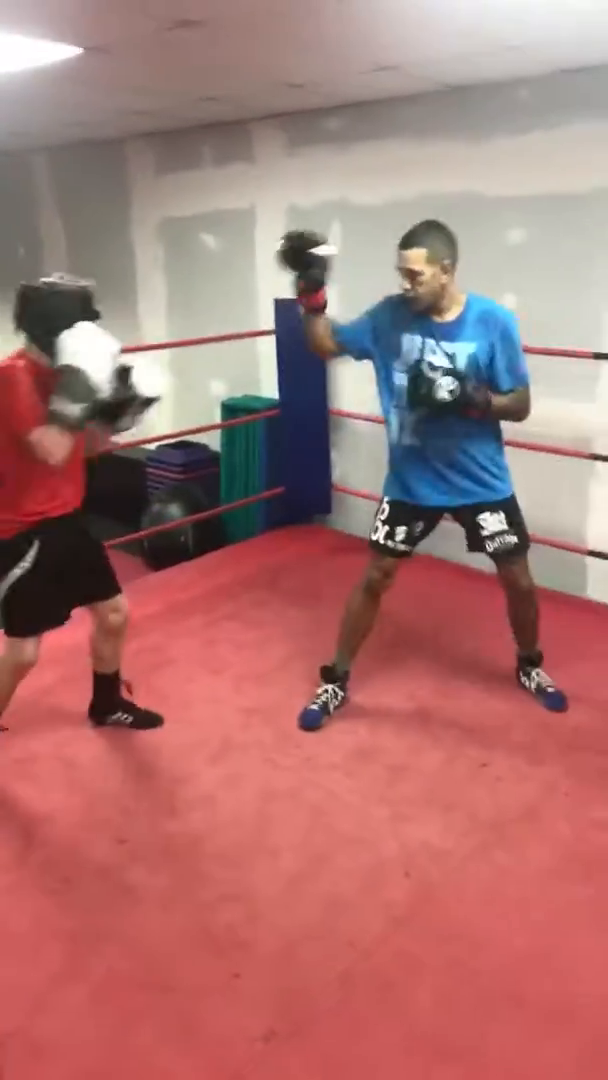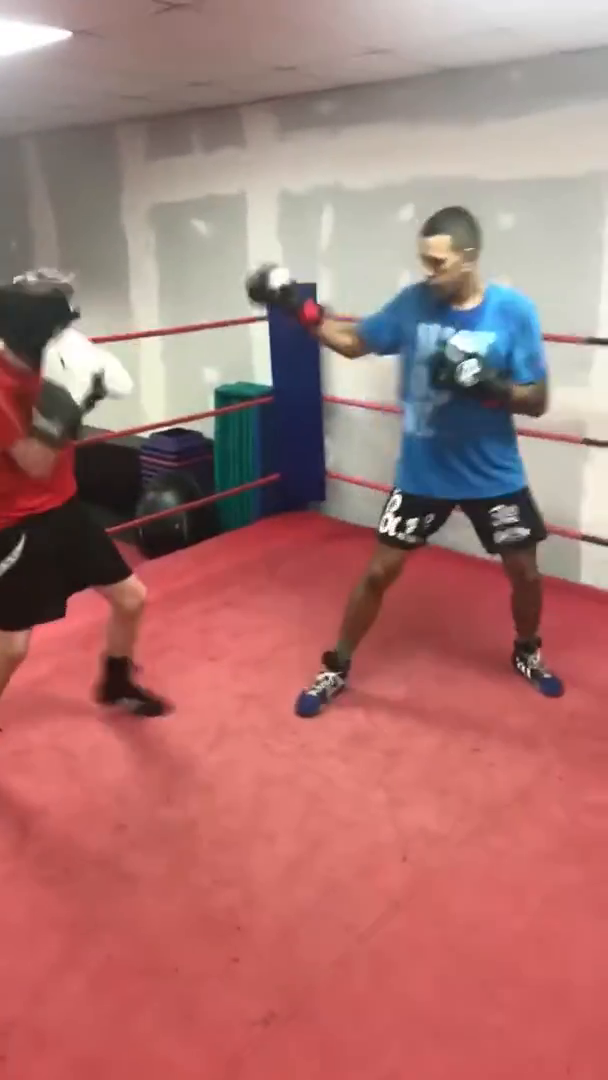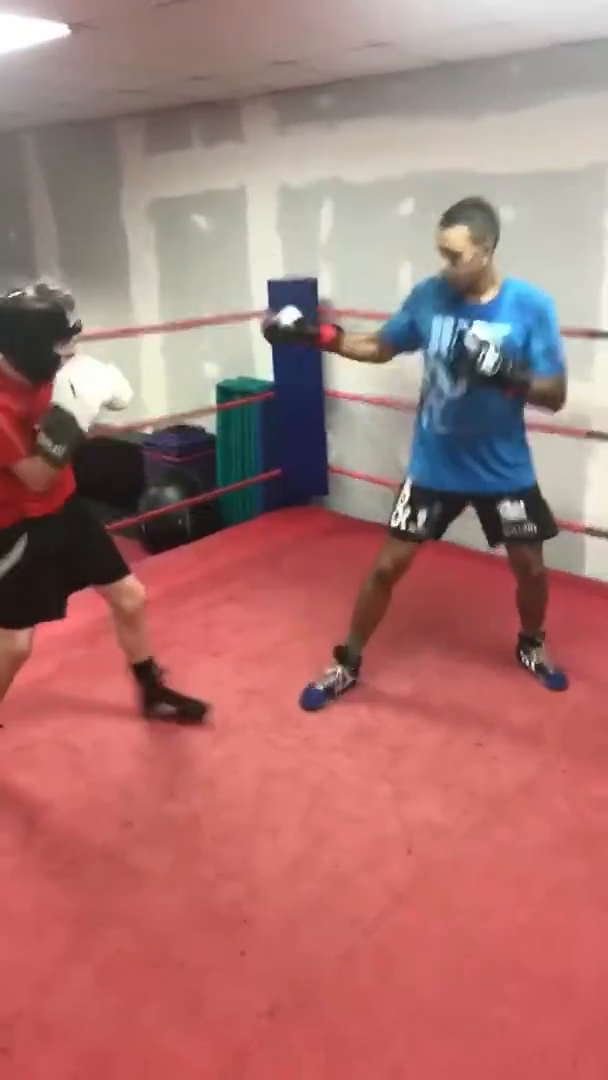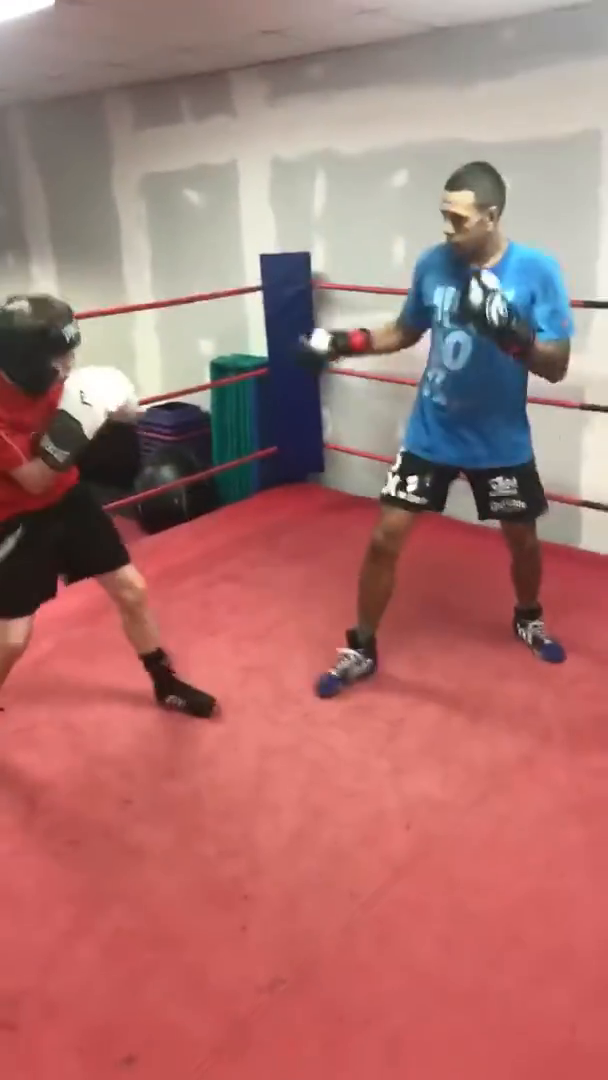
dt=0.1s
person 1, frame 1
left shoulder: (493, 323)
right shoulder: (392, 314)
left elbow: (517, 406)
right elbow: (327, 345)
left wrist: (465, 396)
right wrist: (309, 291)
left hip: (482, 481)
right hip: (411, 482)
left knee: (520, 583)
right knee: (375, 580)
left ankle: (530, 665)
right ankle: (334, 682)
person 1, frame 2
left shoulder: (514, 312)
right shoulder: (412, 302)
left elbow: (537, 401)
right elbow: (353, 341)
left wrist: (490, 384)
right wrist: (298, 307)
left hip: (494, 475)
right hip: (422, 472)
left knee: (525, 573)
right knee: (379, 572)
left ankle: (526, 653)
right ankle: (335, 668)
person 1, frame 3
left shoulder: (532, 307)
right shoulder: (428, 296)
left elbow: (554, 397)
right elbow: (379, 348)
left wrist: (506, 375)
right wrist: (316, 333)
left hip: (503, 470)
right hip: (433, 466)
left knee: (530, 570)
right knee: (386, 567)
left ankle: (532, 647)
right ankle: (346, 663)
person 1, frame 4
left shoulder: (537, 271)
right shoulder: (434, 263)
left elbow: (556, 366)
right elbow: (407, 331)
left wrist: (511, 331)
right wrist: (348, 342)
left hip: (502, 441)
right hip: (432, 434)
left knee: (523, 541)
right knee: (386, 539)
left ankle: (528, 618)
right ankle: (361, 650)
person 2, frame 1
left shoulder: (52, 368)
left elbow: (90, 439)
right elbow: (54, 452)
left wrist: (124, 400)
right wrist: (78, 379)
left hip: (68, 520)
left knee: (115, 615)
left ankle: (107, 703)
person 2, frame 2
left shoulder: (43, 364)
right elbow: (37, 465)
left wrist: (87, 385)
right wrist: (61, 392)
left hip: (65, 509)
left knee: (131, 597)
left ankle: (116, 684)
person 2, frame 3
left shoulder: (46, 369)
left wrist: (93, 392)
right wrist: (67, 419)
left hip: (67, 509)
left knee: (131, 598)
left ankle: (155, 692)
person 2, frame 4
left shoulder: (48, 375)
right elbow: (34, 480)
left wrist: (112, 400)
right wrist: (74, 423)
left hip: (71, 499)
left knee: (131, 590)
left ankle: (165, 683)
